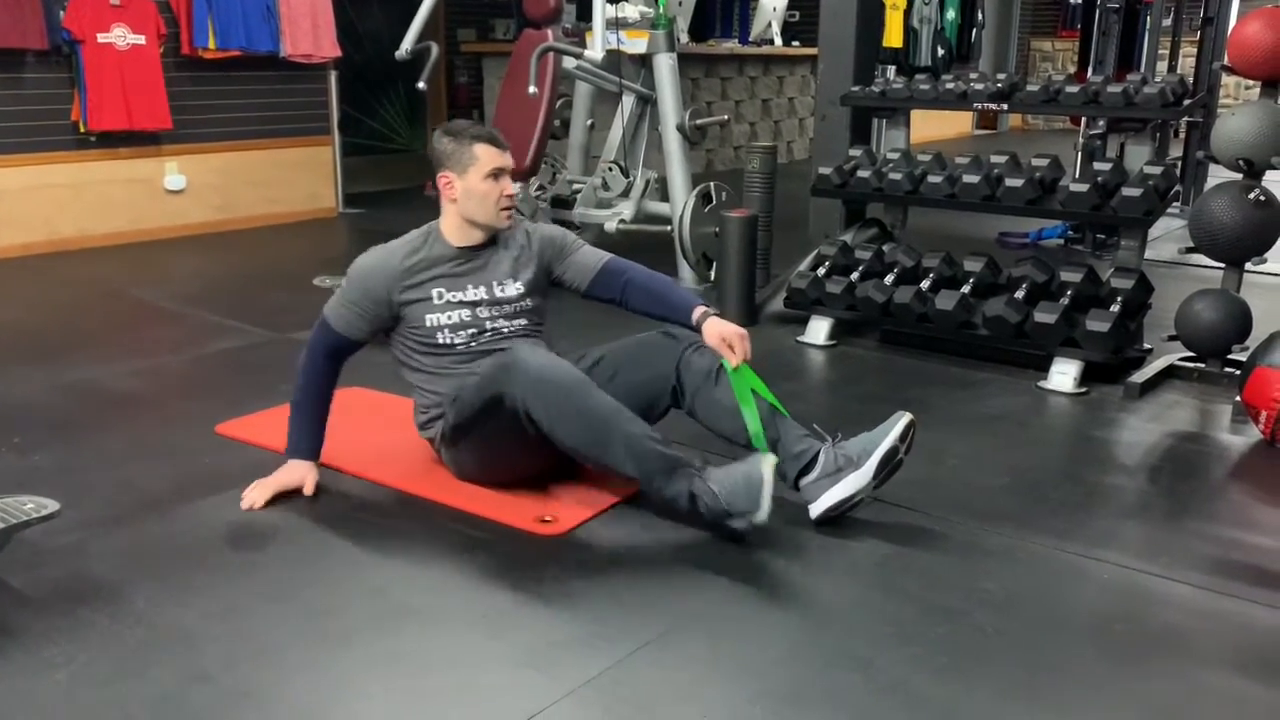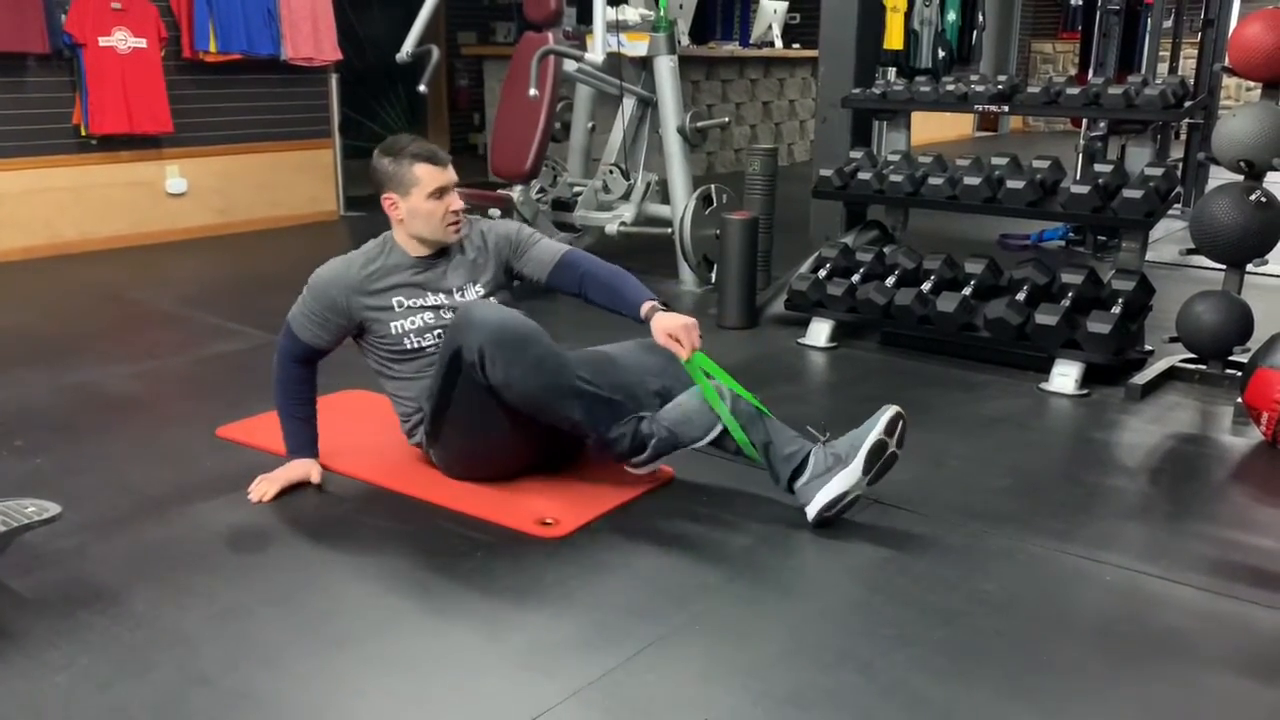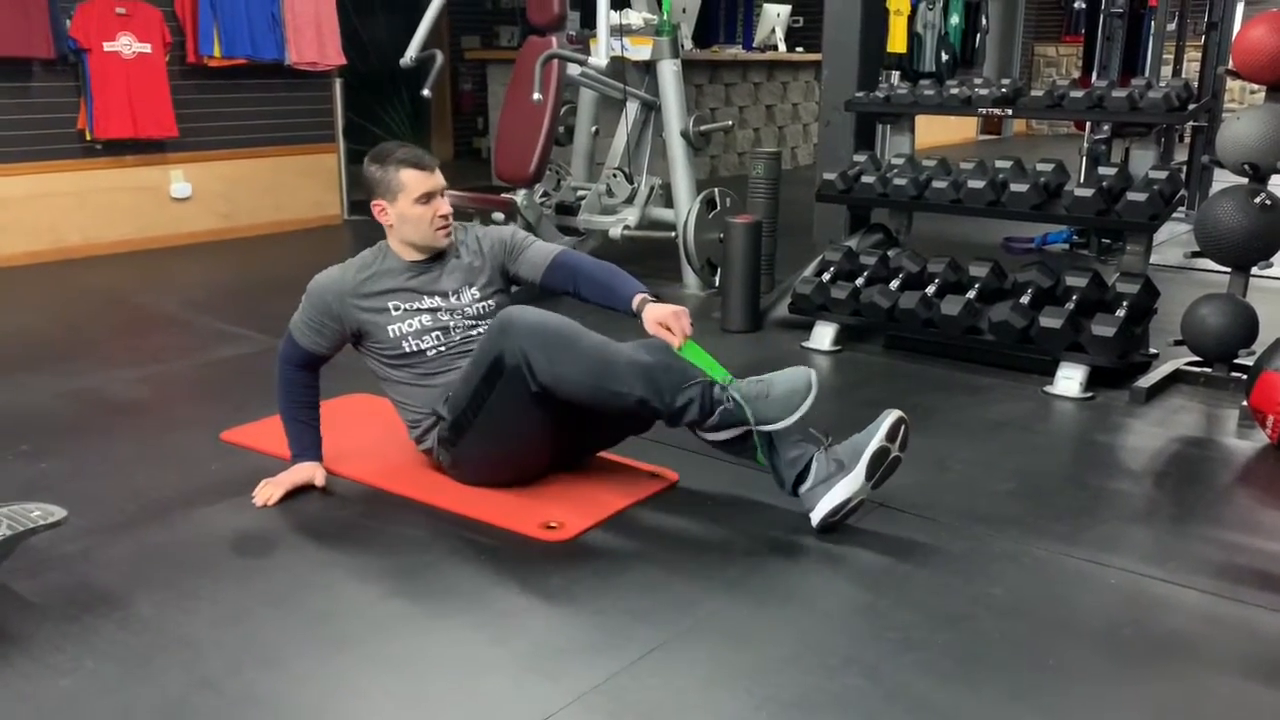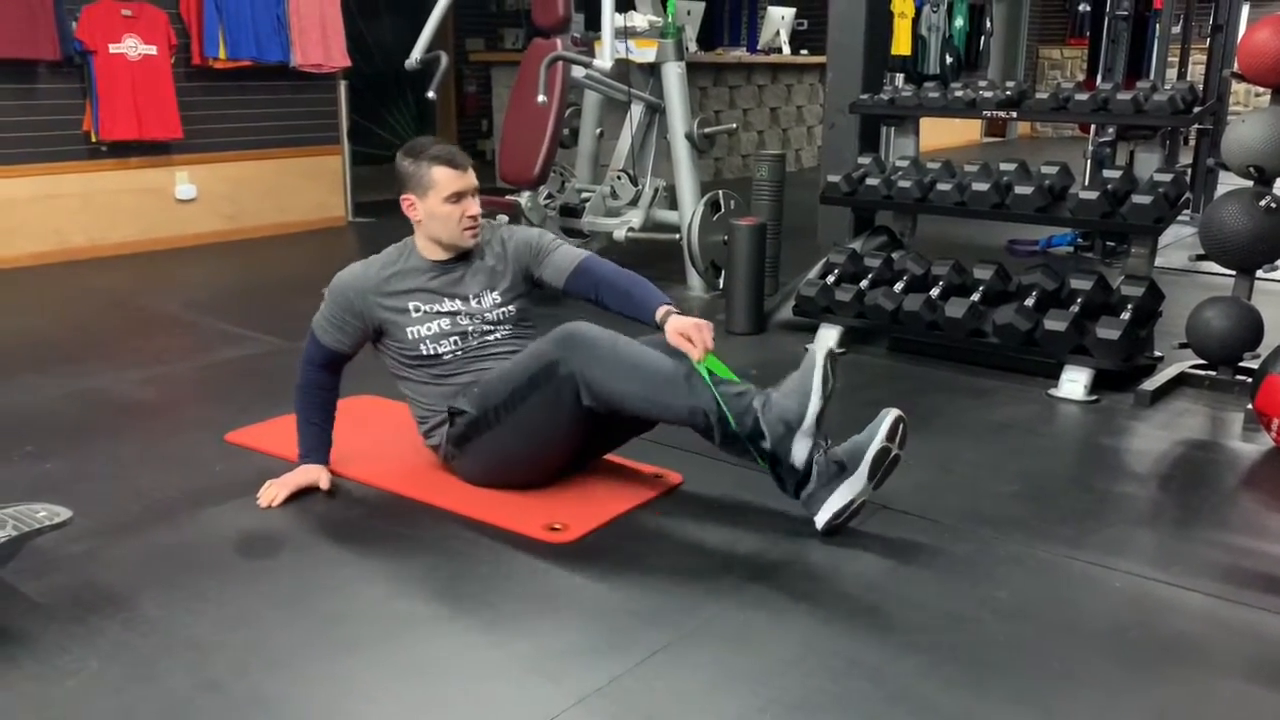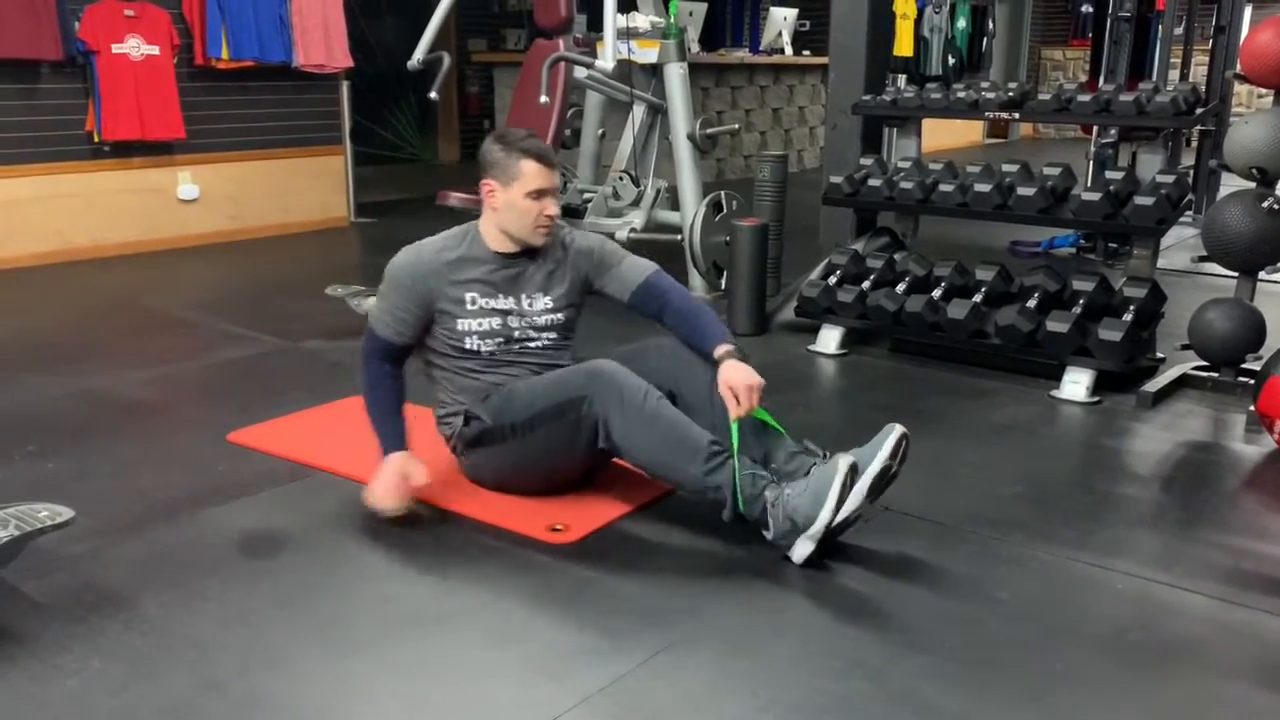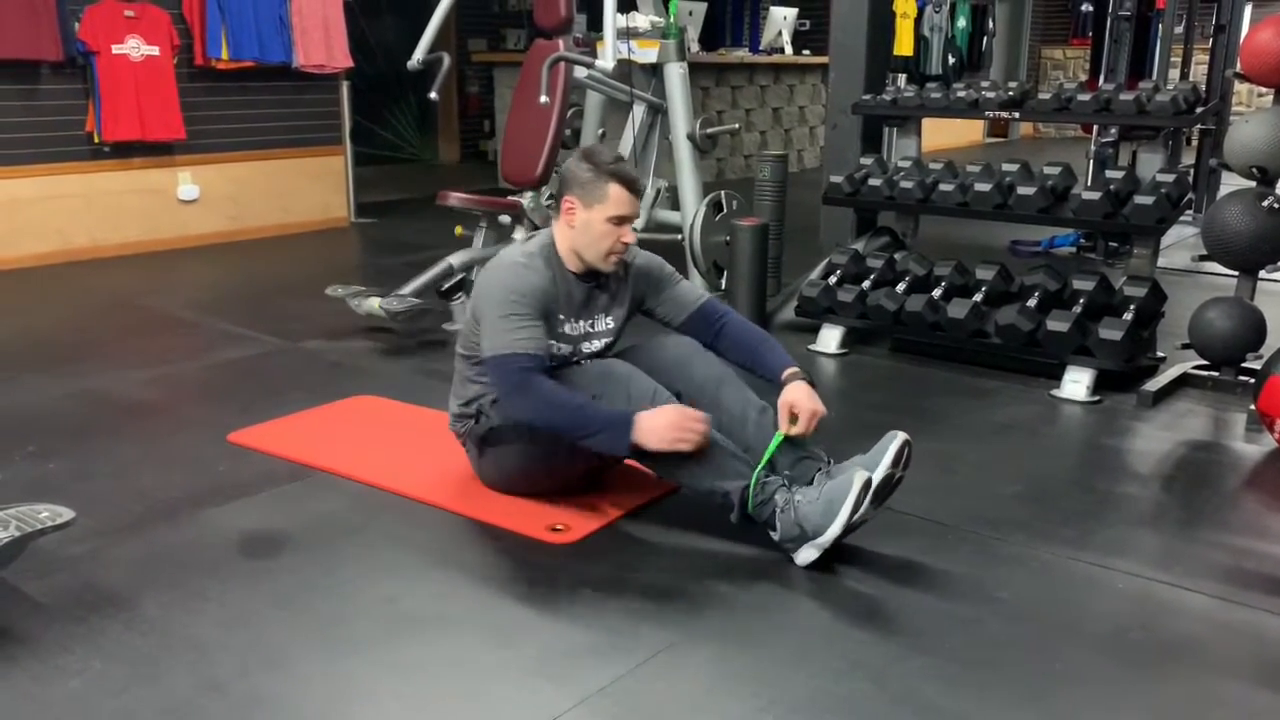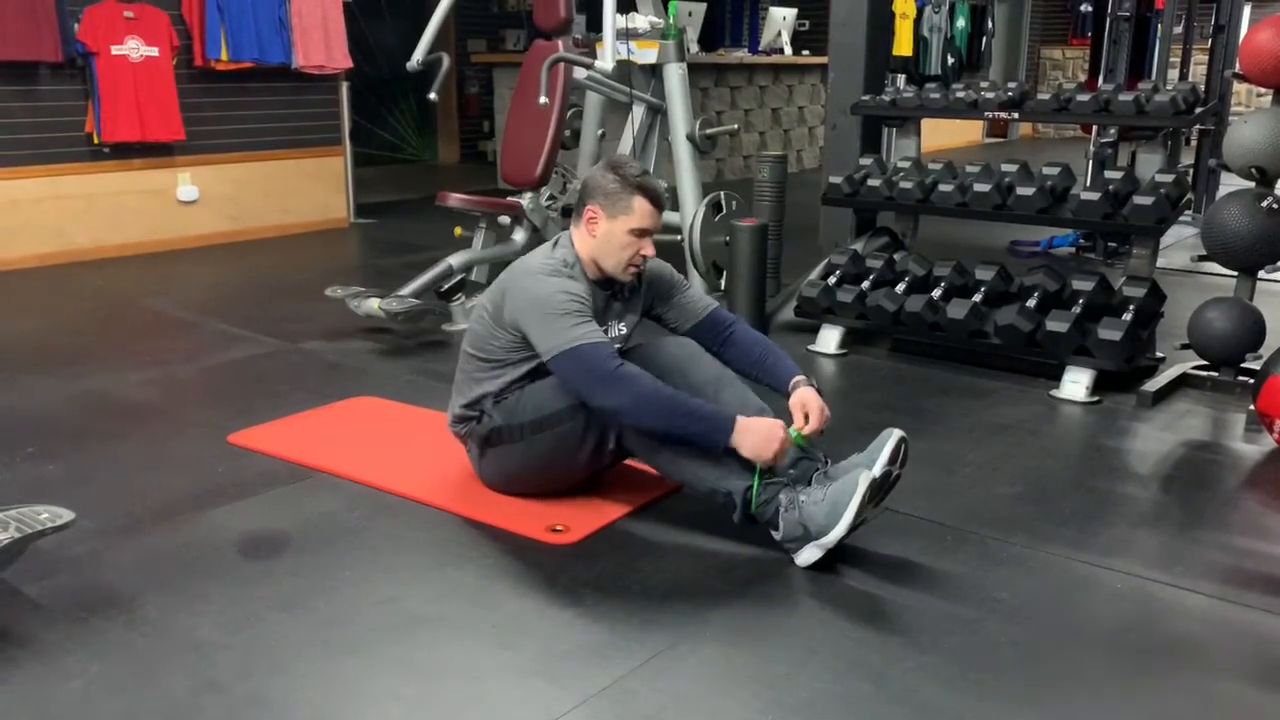
dt=0.3s
person 1, frame 1
left shoulder: (537, 241)
right shoulder: (389, 269)
left elbow: (621, 279)
right elbow: (324, 353)
left wrist: (702, 316)
right wrist: (302, 456)
left hip: (546, 404)
right hip: (473, 434)
left knee: (681, 351)
right knee: (530, 368)
left ankle: (814, 468)
right ankle: (701, 492)
person 1, frame 2
left shoulder: (494, 239)
right shoulder: (345, 281)
left elbow: (578, 271)
right elbow: (295, 357)
left wrist: (652, 310)
right wrist: (302, 453)
left hip: (536, 414)
right hip: (463, 438)
left knee: (664, 361)
right knee: (484, 321)
left ankle: (809, 470)
right ankle: (634, 439)
person 1, frame 3
left shoulder: (490, 244)
right shoulder: (343, 289)
left elbow: (574, 269)
right elbow: (296, 364)
left wrist: (643, 302)
right wrist: (306, 457)
left hip: (548, 416)
right hip: (470, 441)
left knee: (663, 357)
right knee: (523, 327)
left ankle: (813, 474)
right ankle: (719, 407)
person 1, frame 4
left shoulder: (516, 245)
right shoulder: (366, 286)
left elbow: (598, 277)
right elbow: (320, 365)
left wrist: (665, 314)
right wrist: (313, 459)
left hip: (556, 424)
right hip: (478, 439)
left knee: (668, 361)
right knee: (576, 343)
left ankle: (813, 476)
right ankle: (765, 421)
person 1, frame 5
left shoulder: (577, 250)
right shoulder: (426, 266)
left elbow: (664, 297)
right elbow: (380, 361)
left wrist: (726, 355)
right wrist: (395, 453)
left hip: (565, 423)
right hip: (490, 435)
left knee: (672, 359)
right knee: (605, 384)
left ankle: (806, 474)
right ankle: (770, 509)
person 1, frame 6
left shoulder: (633, 269)
right shoulder: (516, 278)
left elbow: (716, 323)
right elbow: (522, 394)
left wrist: (790, 377)
right wrist: (634, 427)
left hip: (589, 419)
right hip: (506, 439)
left knee: (678, 356)
right knee: (615, 383)
left ankle: (815, 478)
right ankle: (779, 509)
person 1, frame 7
left shoulder: (644, 275)
right shoulder: (544, 286)
left elbow: (724, 333)
right elbow: (609, 387)
left wrist: (797, 383)
right wrist: (734, 430)
left hip: (579, 428)
right hip: (504, 439)
left knee: (675, 355)
right knee: (624, 397)
left ankle: (810, 476)
right ankle: (786, 512)
